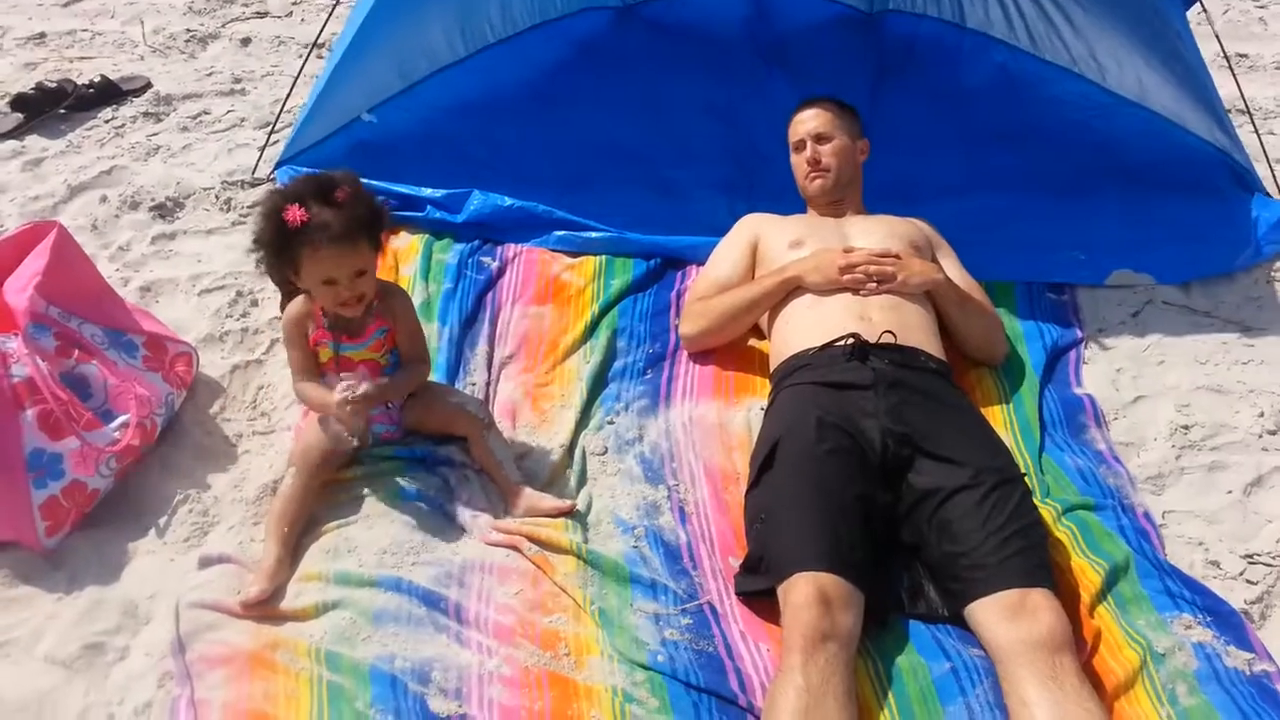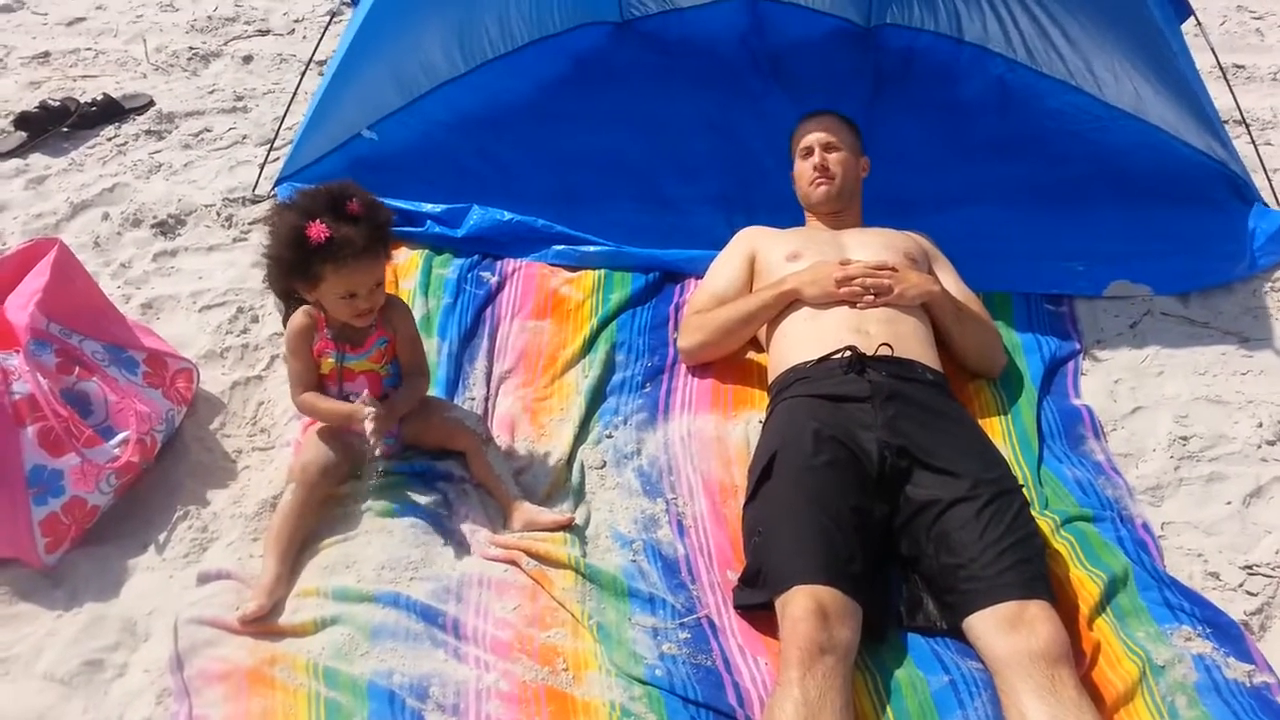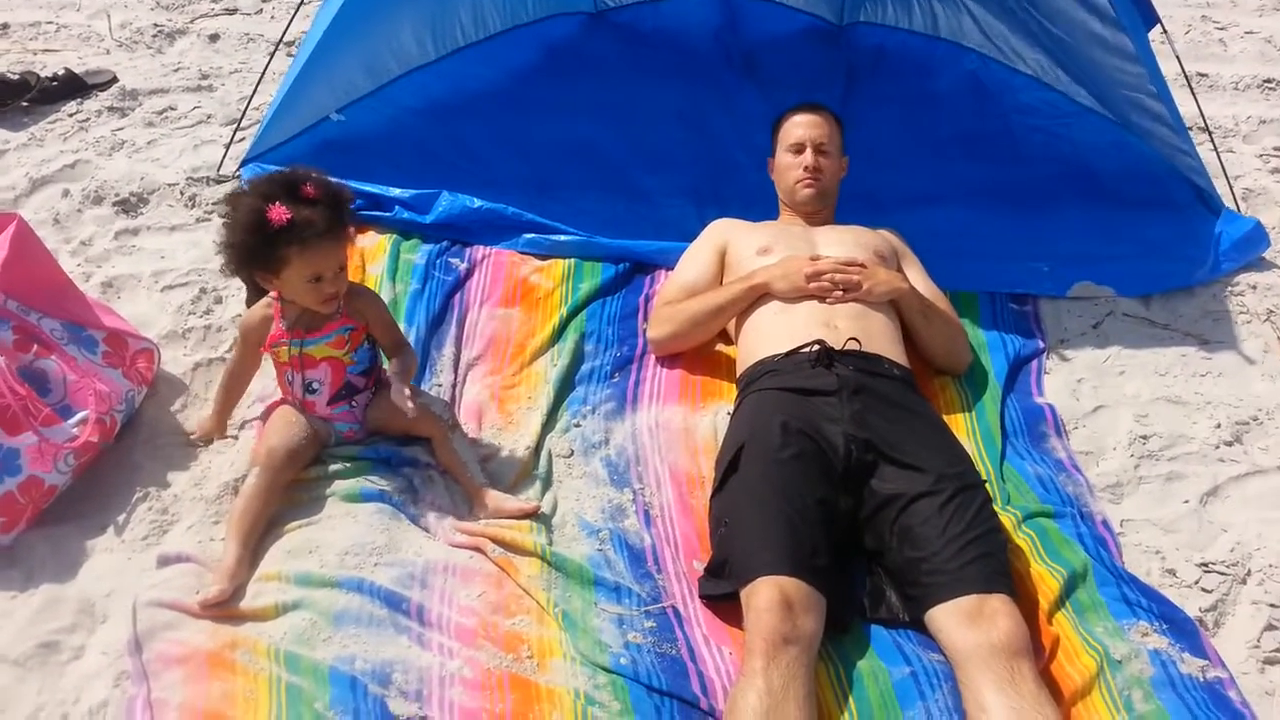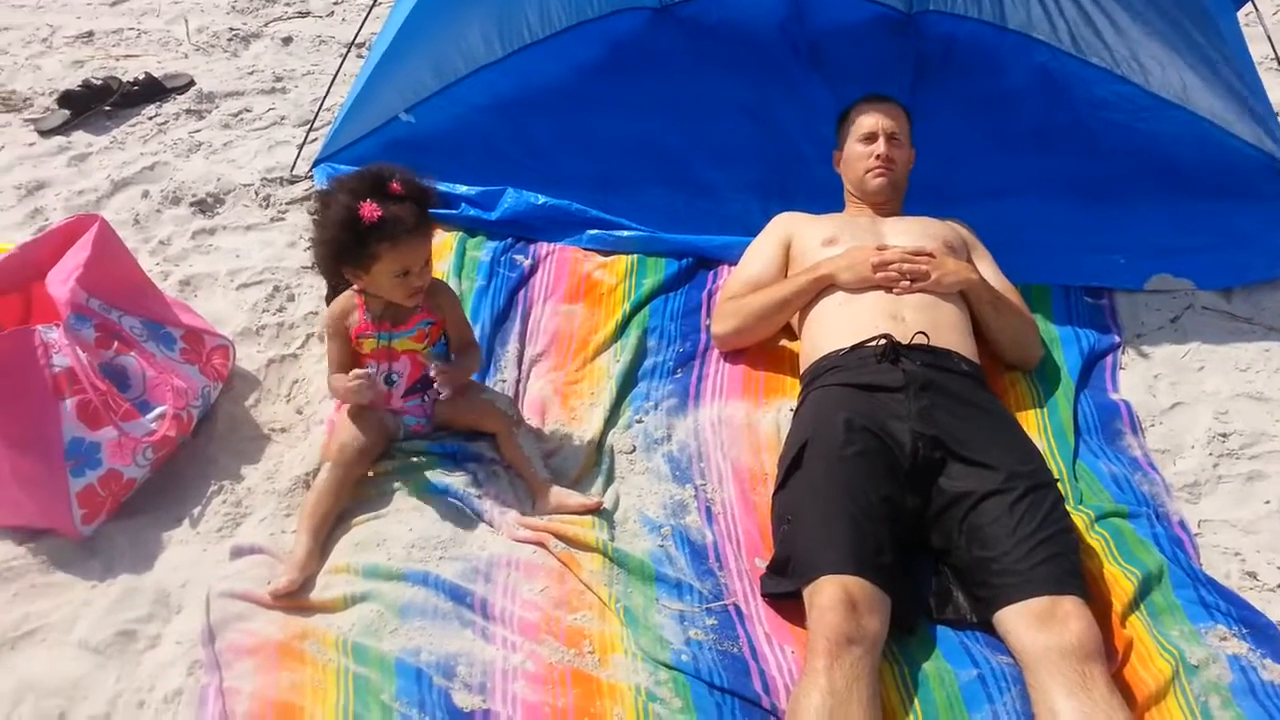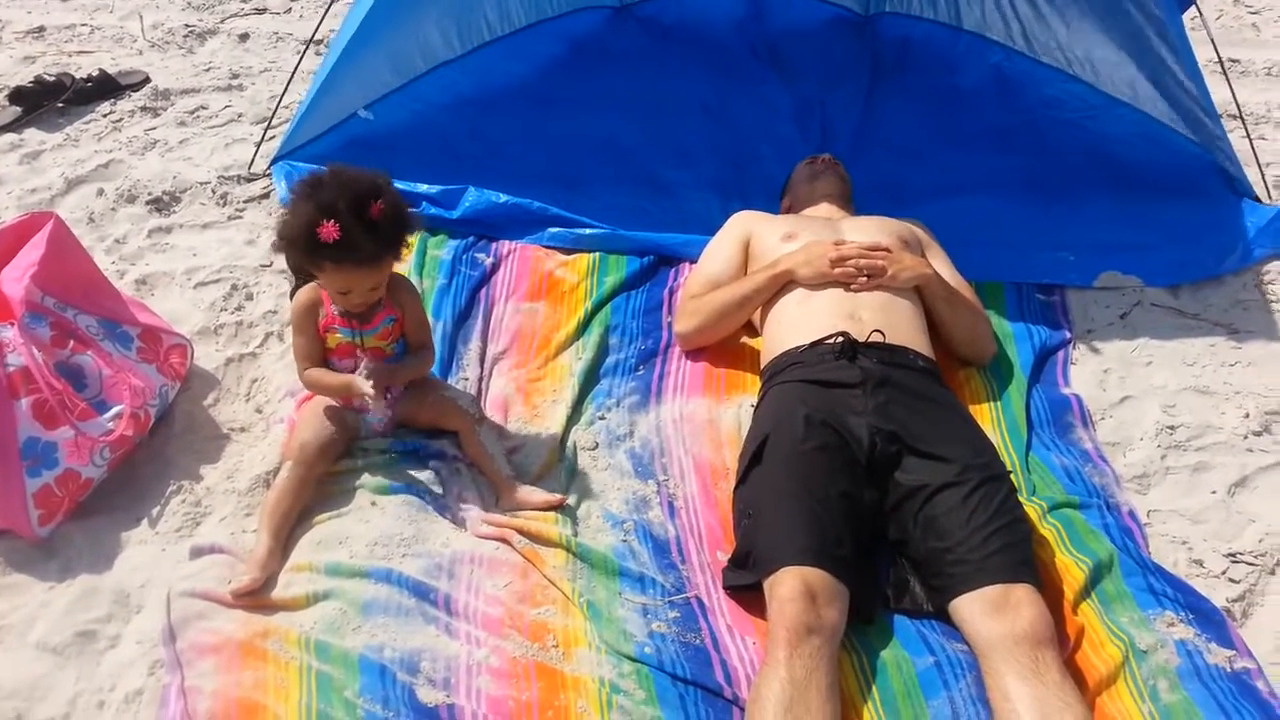
dt=1s
person 1, frame 1
left shoulder: (917, 231)
right shoulder: (761, 227)
left elbow: (992, 346)
right elbow: (694, 326)
left wrist: (935, 280)
right wrist: (796, 275)
left hip: (932, 399)
right hip: (817, 395)
left knee: (1037, 627)
right knee: (815, 619)
person 1, frame 2
left shoulder: (914, 243)
right shoulder: (760, 240)
left elbow: (991, 357)
right elbow: (692, 339)
left wrist: (931, 292)
right wrist: (793, 288)
left hip: (929, 410)
right hip: (815, 407)
left knee: (1037, 641)
right knee: (814, 635)
person 1, frame 3
left shoulder: (884, 241)
right shoulder: (731, 232)
left elbow: (956, 354)
right elbow: (661, 330)
left wrist: (899, 289)
right wrist: (765, 281)
left hip: (896, 407)
right hip: (782, 403)
left knee: (997, 634)
right knee: (777, 625)
person 1, frame 4
left shoulder: (953, 232)
right shoulder: (795, 226)
left elbow: (1028, 349)
right elbow: (725, 324)
left wrist: (968, 281)
right wrist: (830, 273)
left hip: (965, 403)
right hip: (847, 398)
left knee: (1068, 637)
right knee: (841, 626)
person 1, frame 5
left shoulder: (907, 231)
right shoulder: (753, 224)
left elbow: (981, 345)
right elbow: (688, 324)
left wrist: (924, 276)
right wrist: (788, 269)
left hip: (921, 399)
right hip: (807, 393)
left knee: (1021, 626)
right knee: (800, 615)
person 2, frame 1
left shoulder: (393, 301)
right shoulder: (300, 316)
left elbow: (418, 365)
right elbow: (304, 385)
left wrist: (380, 389)
right wrist: (333, 403)
left hip: (402, 400)
right hip: (339, 414)
left knee: (474, 415)
right knee: (303, 464)
left ankle: (517, 491)
right ankle: (274, 559)
person 2, frame 2
left shoulder: (394, 312)
right shoulder: (304, 327)
left elbow: (418, 376)
right elbow: (304, 396)
left wrist: (390, 411)
right wrist: (355, 414)
left hip: (400, 413)
right hip: (338, 425)
left knee: (470, 429)
right knee: (306, 476)
left ankle: (515, 506)
right ankle: (273, 575)
person 2, frame 3
left shoulder: (362, 303)
right shoulder: (260, 321)
left elbow: (400, 349)
right elbow: (238, 372)
left wrist: (401, 378)
right wrist: (215, 421)
left hip: (371, 401)
right hip: (306, 415)
left knee: (438, 421)
right knee: (268, 462)
left ankle: (481, 493)
right ankle: (234, 560)
person 2, frame 4
left shoulder: (439, 297)
right shoulder: (345, 312)
left elbow: (469, 349)
right elbow: (335, 377)
left wrist: (456, 372)
right wrist: (353, 387)
left hip: (439, 397)
right hip: (375, 408)
left knee: (503, 415)
right knee: (340, 458)
left ankle: (544, 490)
right ankle: (305, 551)
person 2, frame 5
left shoulder: (402, 292)
right shoulder: (308, 303)
left elbow: (424, 353)
right elbow: (309, 373)
left wrist: (389, 374)
right wrist: (354, 384)
left hip: (399, 391)
right hip: (337, 400)
left knee: (467, 411)
right knee: (301, 456)
left ankle: (507, 487)
right ankle: (266, 549)
